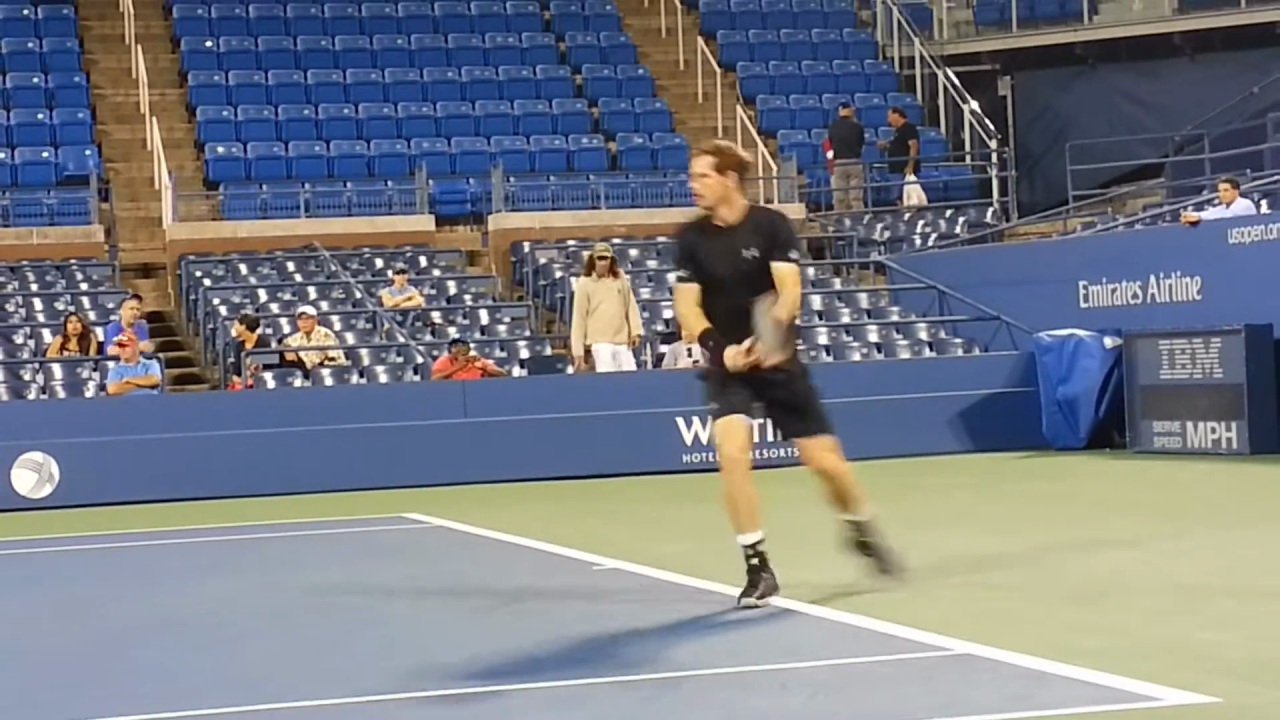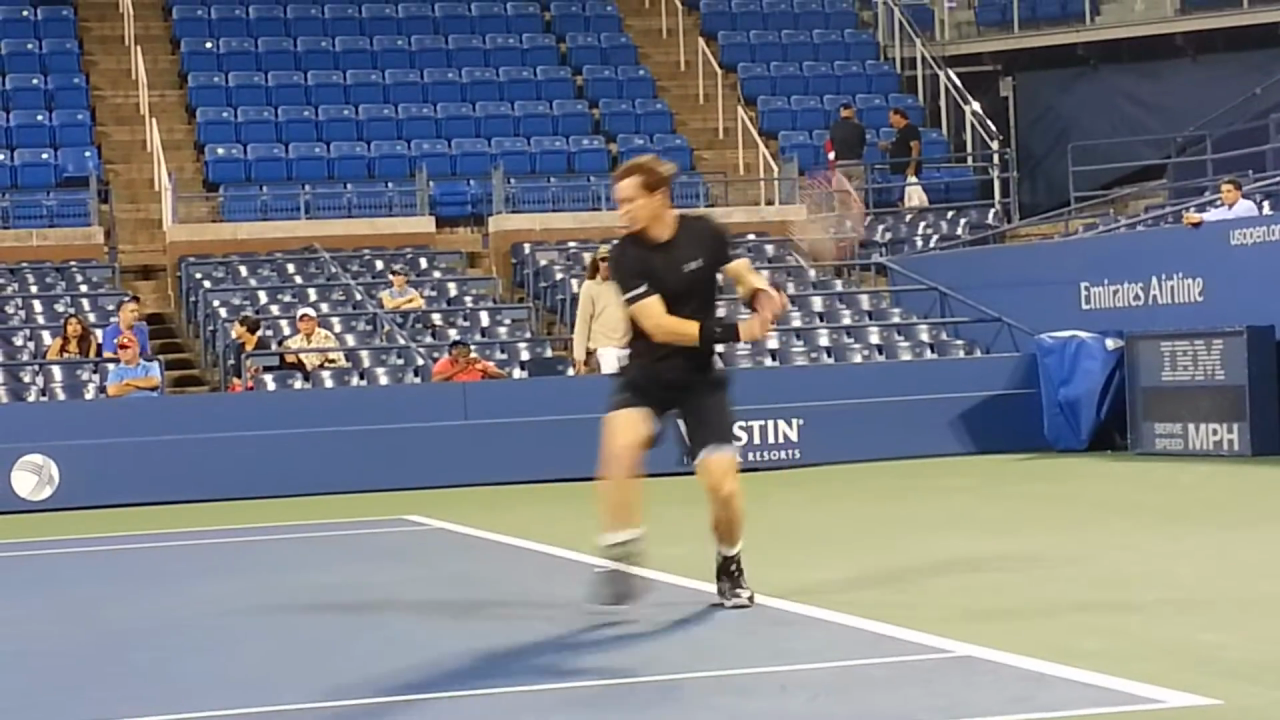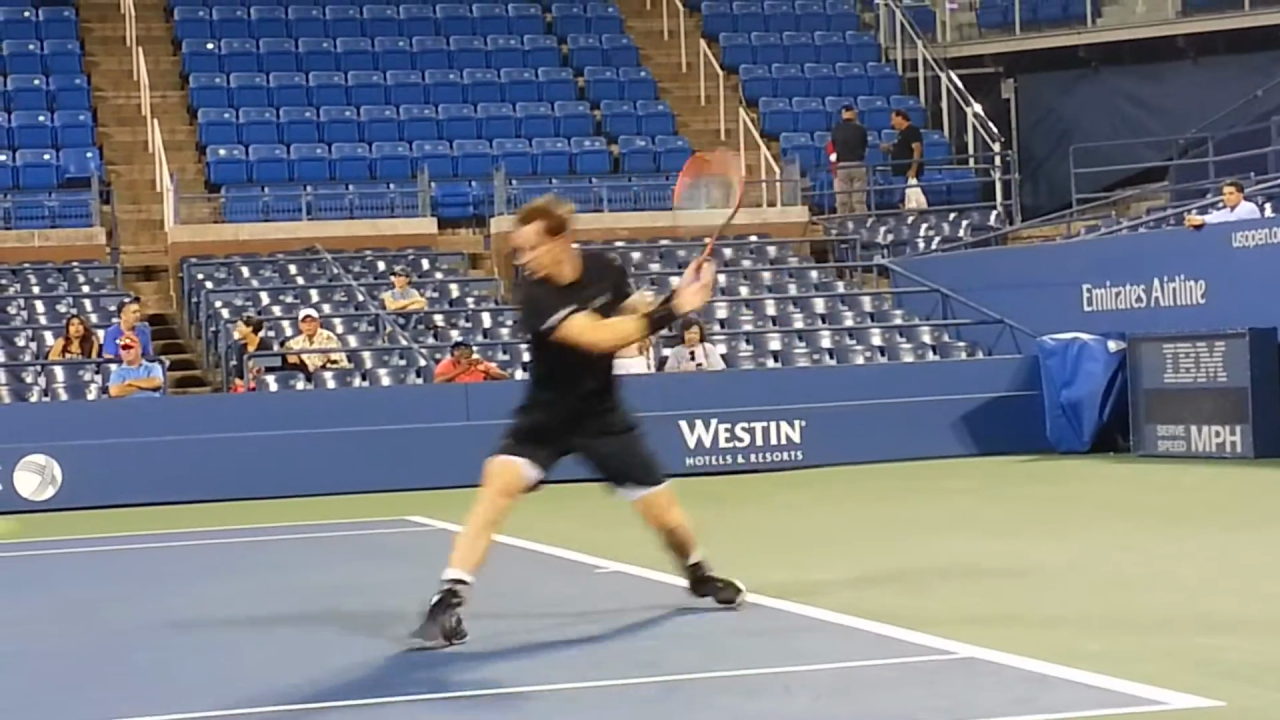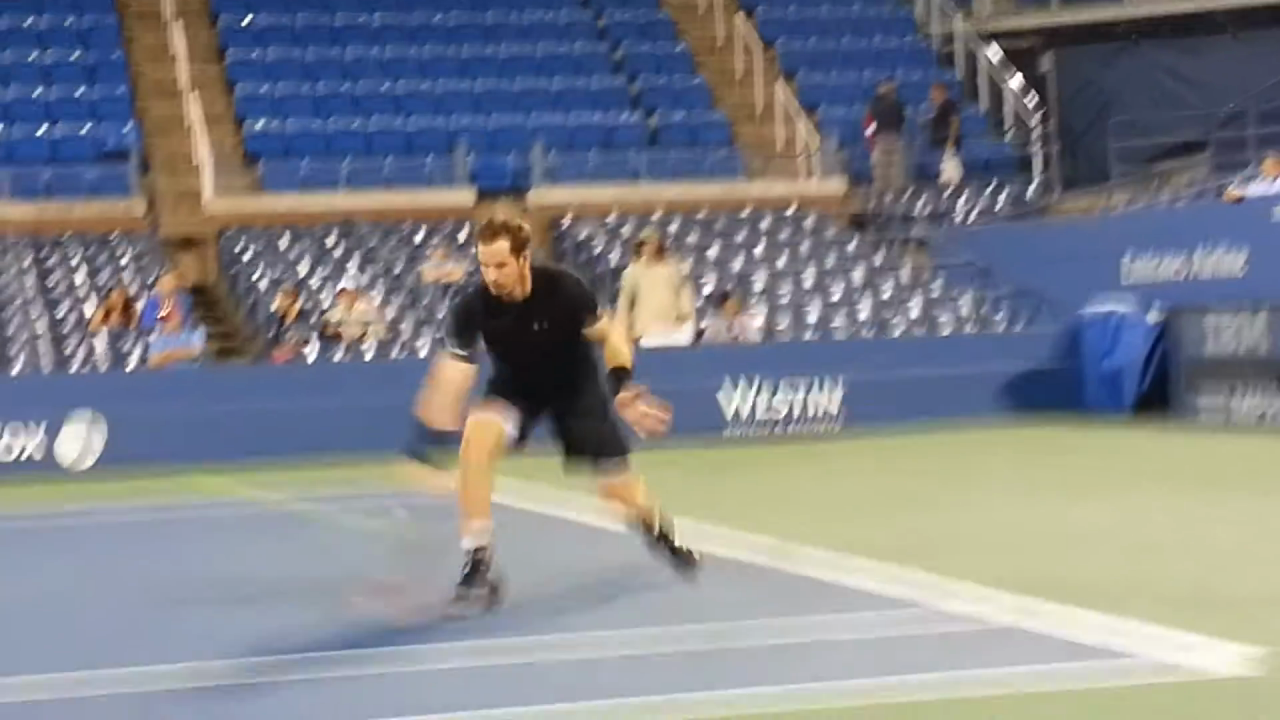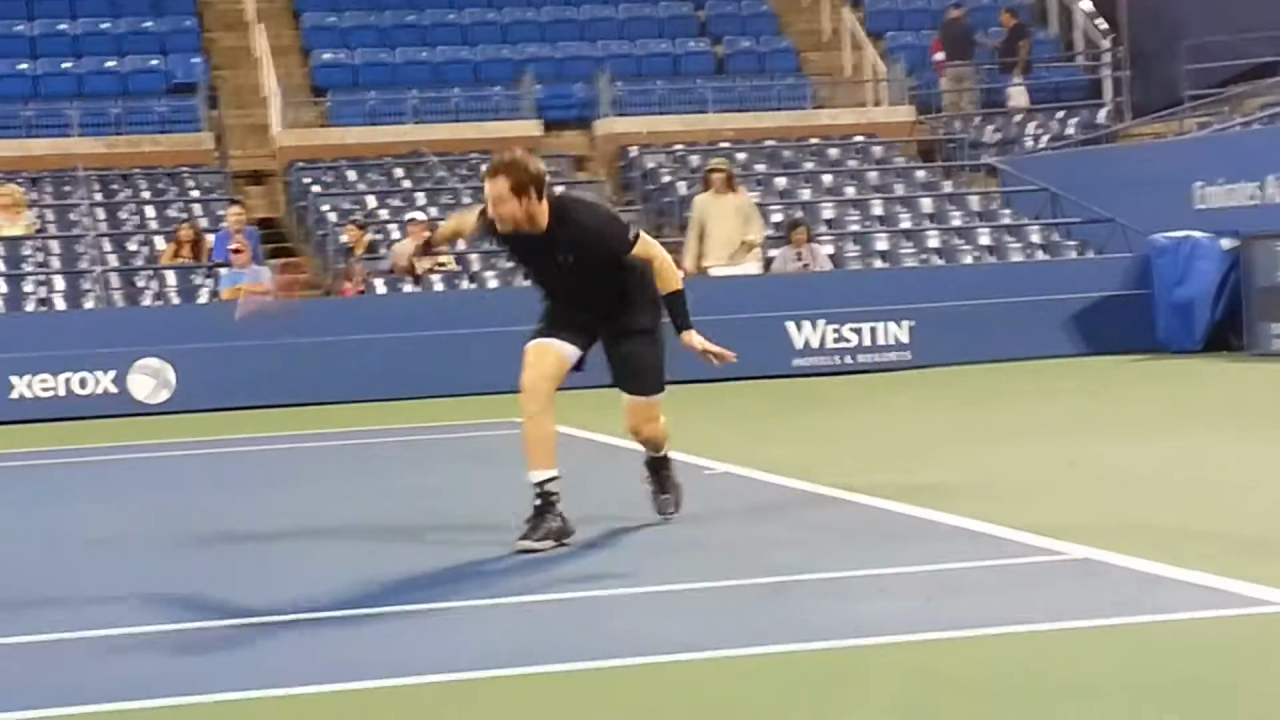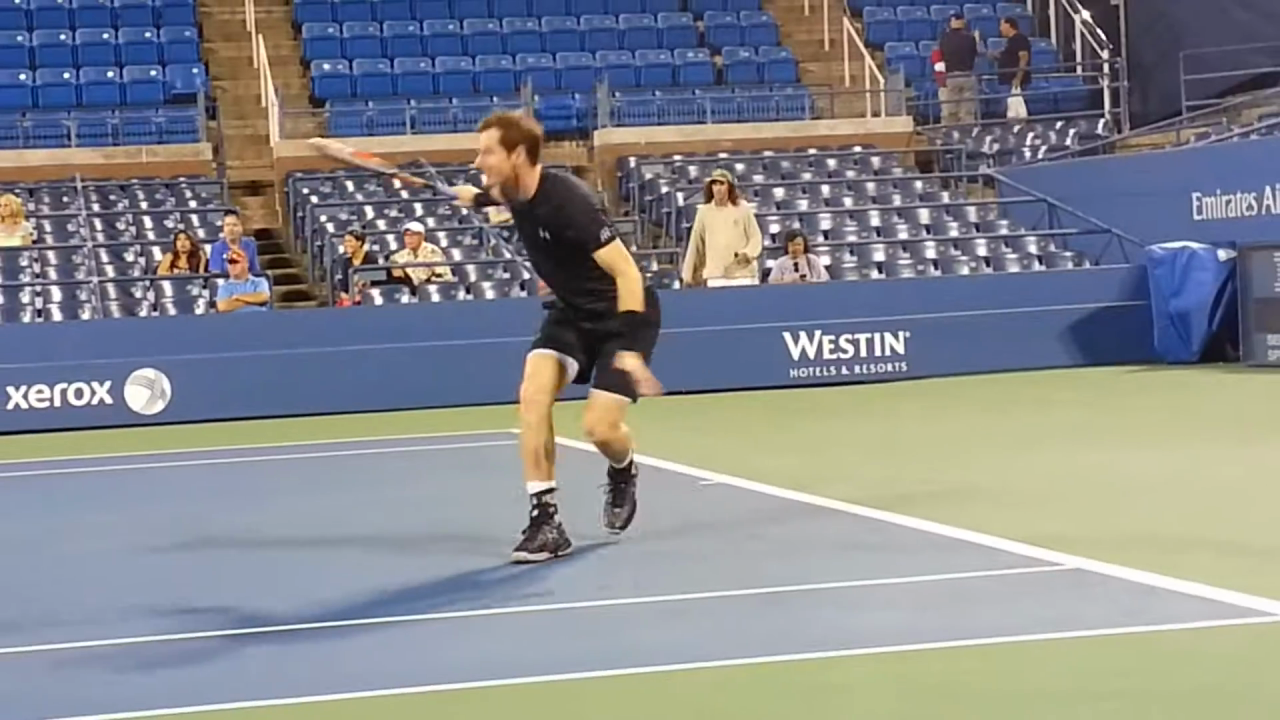
dt=0.2s
person 1, frame 1
left shoulder: (772, 226)
right shoulder: (692, 237)
left elbow: (790, 294)
right elbow: (688, 308)
right wrist: (719, 347)
left hip: (777, 363)
right hip: (729, 367)
left knee: (826, 463)
right knee: (732, 454)
left ankle: (862, 532)
right ankle: (757, 566)
person 1, frame 2
left shoulder: (705, 233)
right shoulder: (627, 256)
left elbow: (746, 277)
right elbow: (657, 325)
left wrist: (762, 296)
right wrist: (732, 332)
left hip: (700, 375)
right hip: (646, 375)
left knee: (722, 484)
right knee: (618, 448)
left ankle: (730, 567)
right ankle: (619, 560)
person 1, frame 3
left shoulder: (605, 270)
right shoulder: (536, 297)
left elbow: (637, 315)
right elbow: (602, 338)
left wrist: (677, 301)
right wrist: (668, 309)
left hip: (600, 414)
right hip: (546, 415)
left knee: (664, 515)
right knee: (496, 487)
left ankle: (698, 575)
right ankle: (449, 604)
person 1, frame 4
left shoulder: (563, 287)
right shoulder: (472, 306)
left elbow: (608, 335)
right elbow: (450, 378)
left wrist: (622, 389)
right wrist: (430, 441)
left hip: (574, 385)
right hip: (516, 385)
left knee: (623, 490)
right knee: (477, 440)
left ankle: (662, 536)
right ankle: (478, 567)
person 1, frame 5
left shoulder: (591, 219)
right shoulder: (499, 221)
left elbow: (657, 258)
right elbow: (469, 222)
left wrist: (684, 327)
left hip: (629, 309)
right hip: (570, 311)
left knee: (643, 424)
right knee: (535, 384)
left ankle: (659, 467)
right ankle: (547, 508)
person 1, frame 6
left shoulder: (569, 199)
right shoulder: (517, 190)
left elbow: (626, 274)
left wrist: (625, 348)
right wrist: (480, 197)
left hip: (620, 315)
right hip: (570, 312)
left knee: (599, 426)
right knee: (532, 395)
left ankle: (623, 472)
right ankle: (544, 518)
